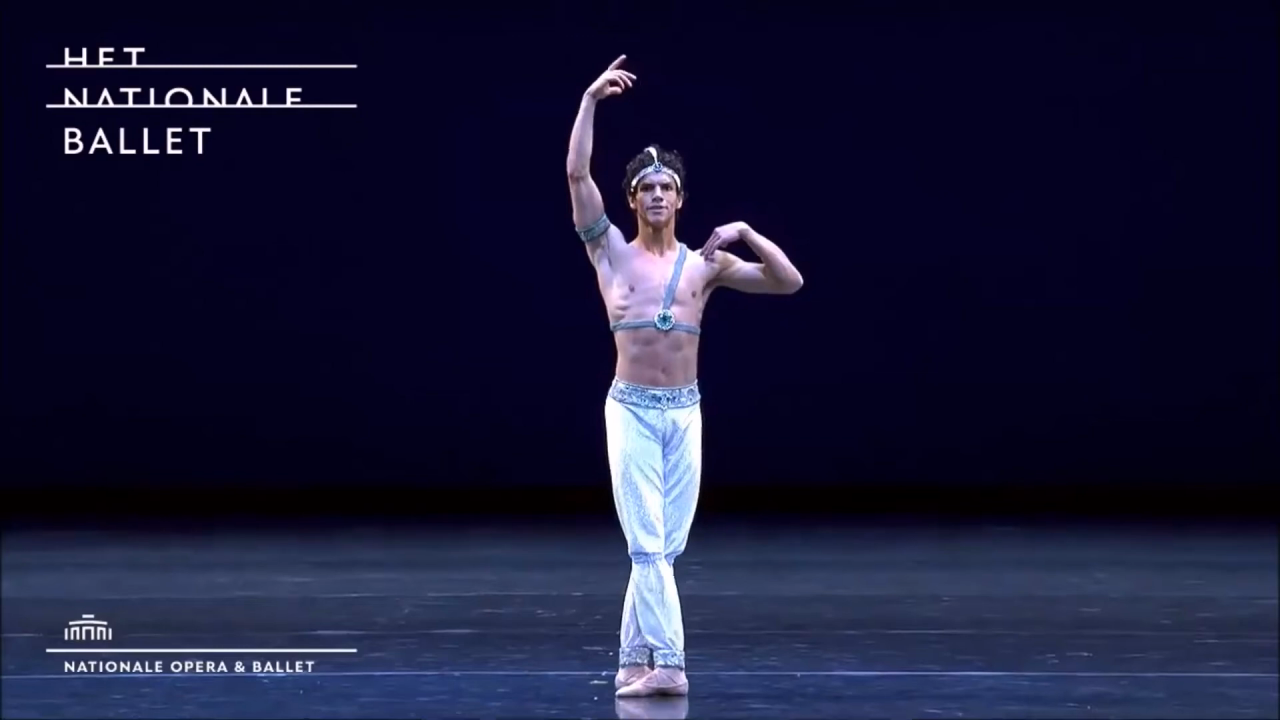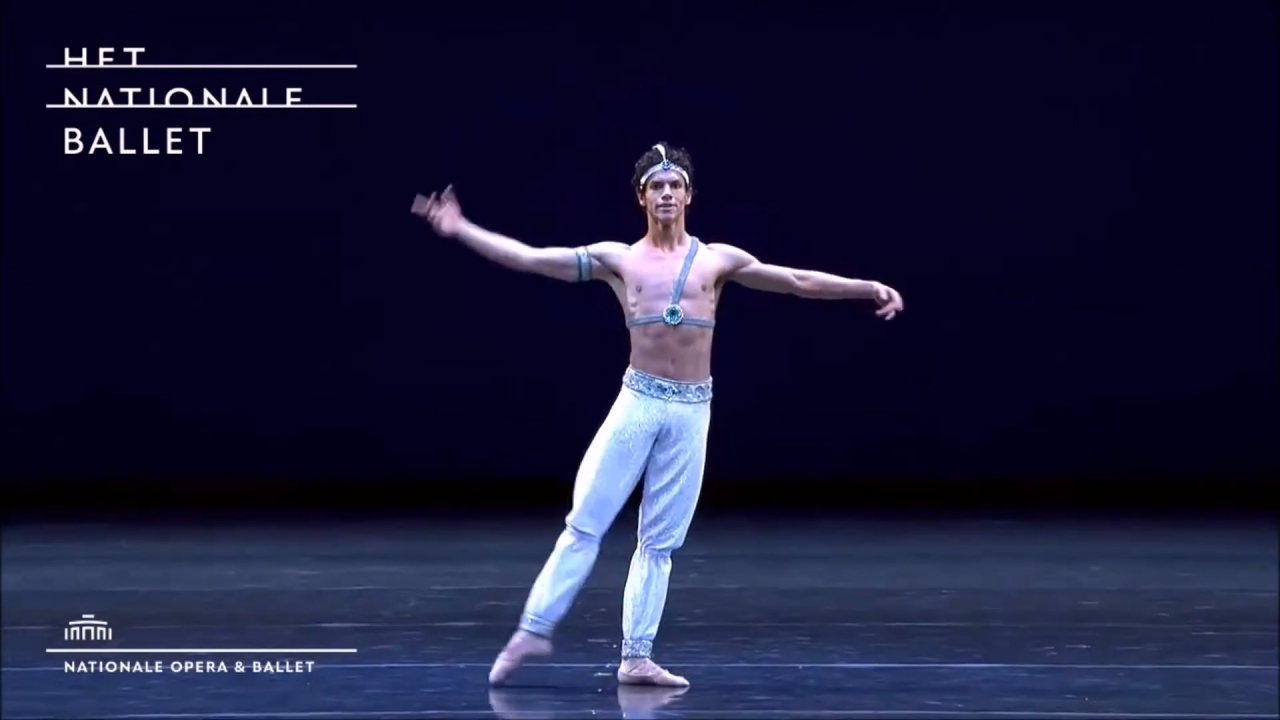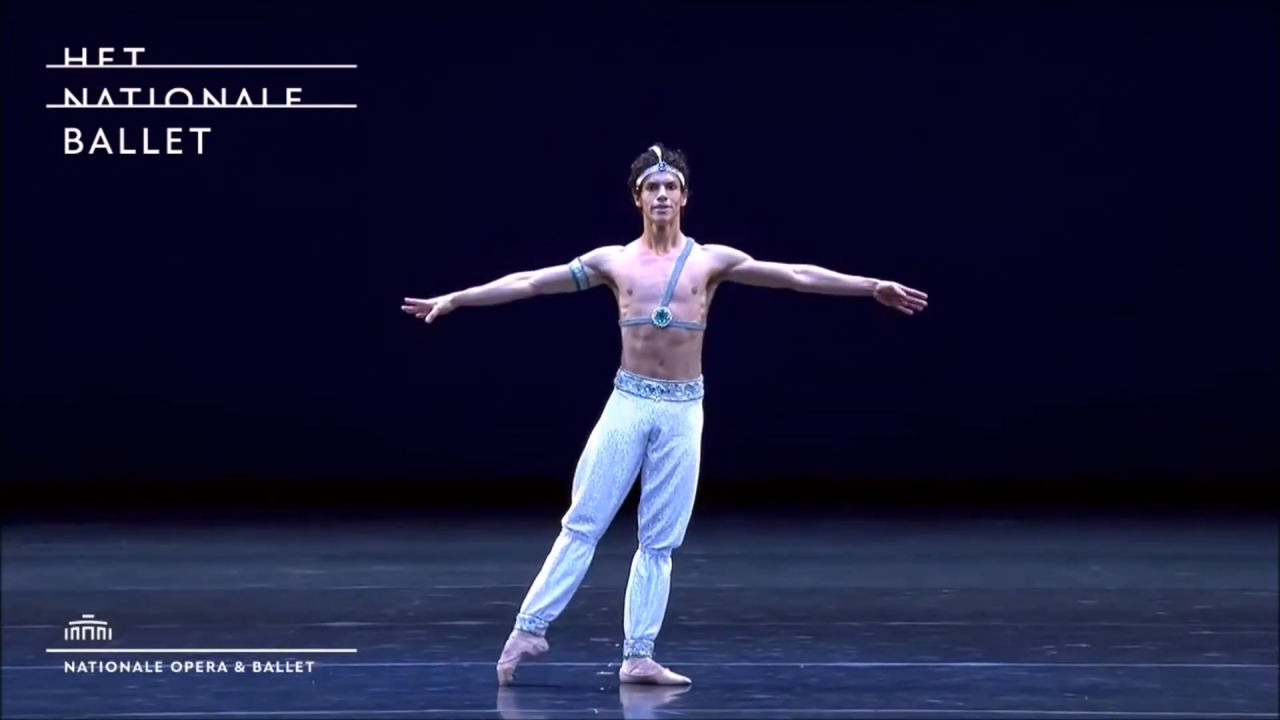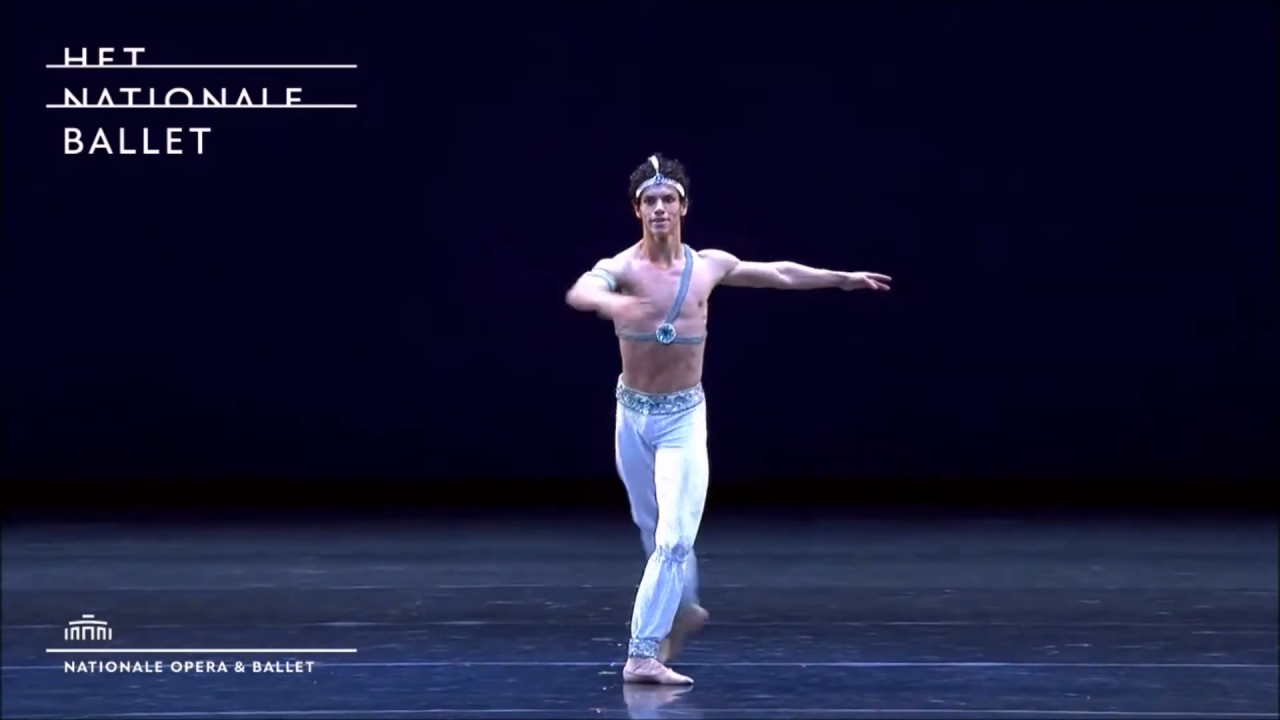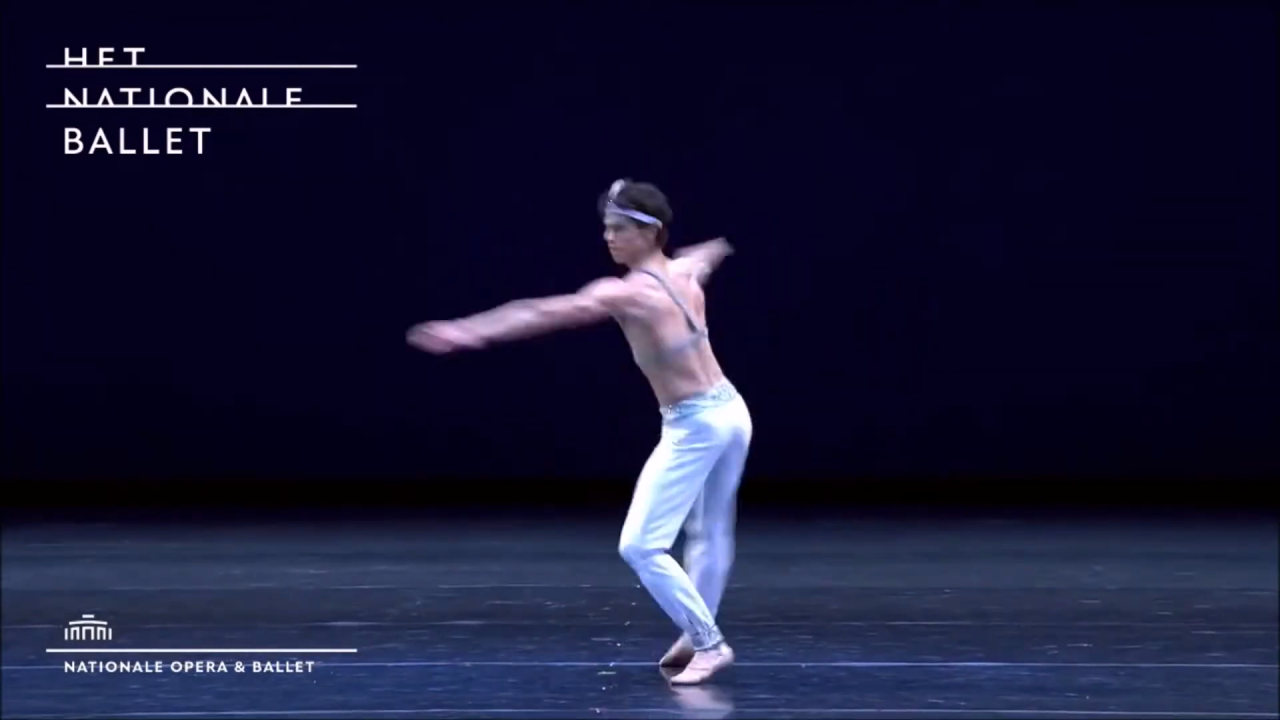
dt=0.4s
person 1, frame 1
left shoulder: (707, 263)
right shoulder: (610, 253)
left elbow: (790, 283)
right elbow: (577, 175)
left wrist: (745, 233)
right wrist: (589, 98)
left hip: (685, 413)
right hip: (631, 410)
left knee: (664, 547)
right knee: (648, 545)
left ankle: (635, 663)
right ankle: (666, 664)
person 1, frame 2
left shoulder: (719, 258)
right shoulder: (617, 258)
left elbow: (796, 278)
right elbow: (529, 259)
left wrist: (868, 285)
right wrist: (460, 228)
left hip: (692, 410)
right hip: (638, 402)
left knee: (661, 541)
right knee: (586, 522)
left ankle: (637, 655)
right ankle: (533, 631)
person 1, frame 3
left shoulder: (712, 259)
right shoulder: (611, 259)
left elbow: (796, 276)
right elbow: (528, 283)
left wrist: (872, 286)
right wrist: (452, 300)
left hip: (683, 409)
right hip: (629, 403)
left knee: (661, 540)
right knee: (583, 522)
left ankle: (638, 657)
right ankle: (529, 627)
person 1, frame 4
left shoulder: (710, 265)
right shoulder: (617, 268)
left elbow: (777, 274)
right elbow: (579, 293)
left wrist: (844, 278)
right wrist: (610, 303)
left hip: (686, 415)
right hip: (634, 412)
left knee: (676, 538)
right knee: (654, 529)
left ankle: (644, 654)
right ankle: (683, 609)
person 1, frame 5
left shoulder: (624, 291)
right shoulder: (685, 274)
left elbow: (546, 313)
right elbow: (707, 255)
left wrist: (466, 332)
right wrist: (708, 252)
left hip: (693, 430)
right hip: (731, 415)
left knee: (641, 547)
right knee: (712, 532)
left ankle: (706, 644)
right ankle: (702, 638)
